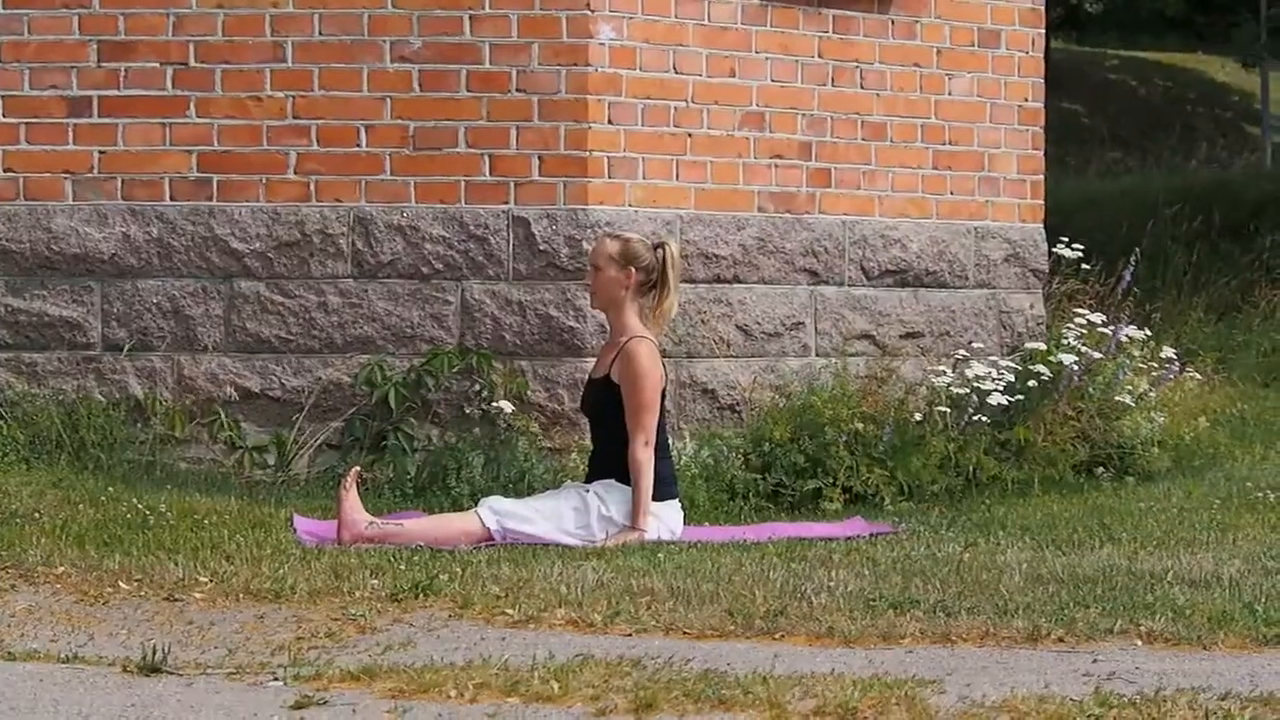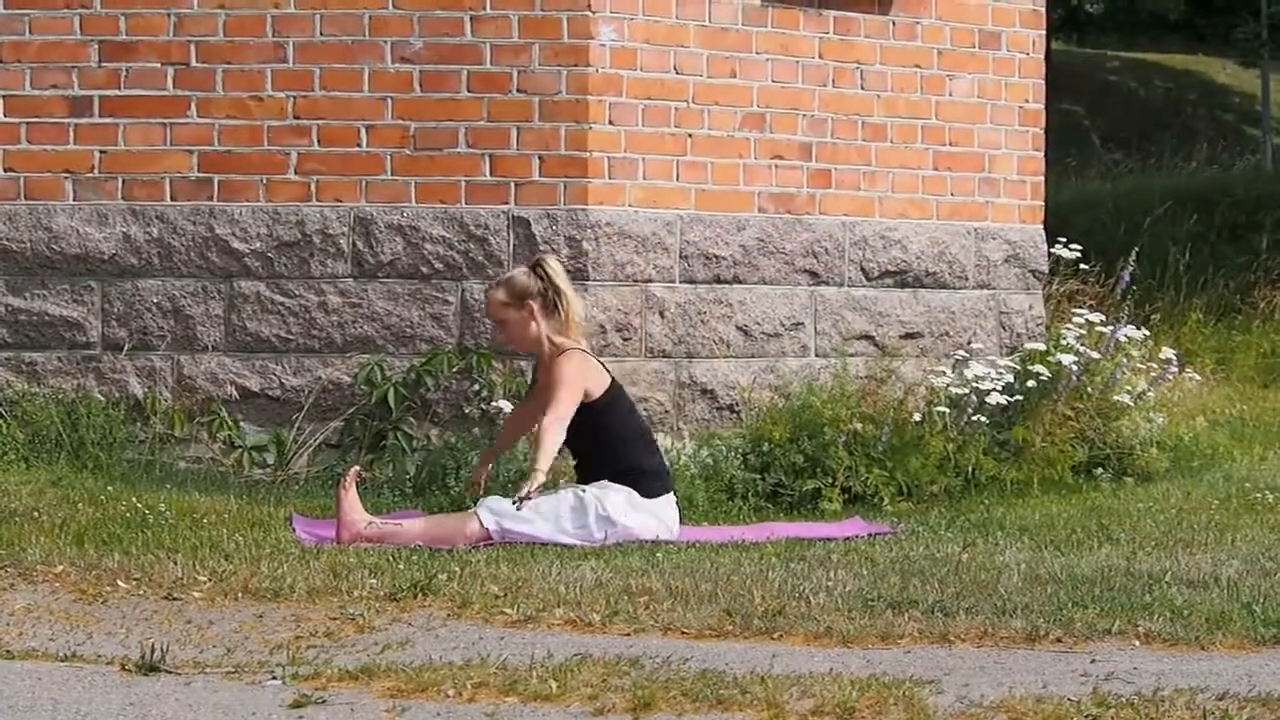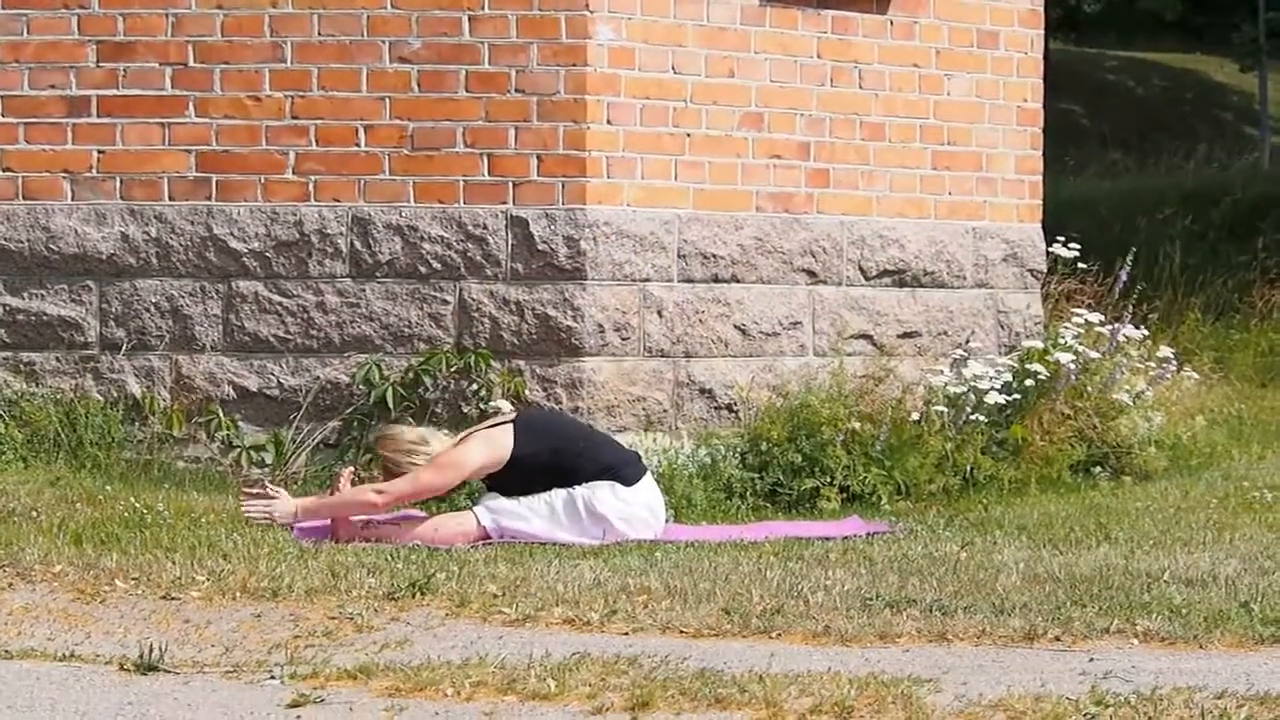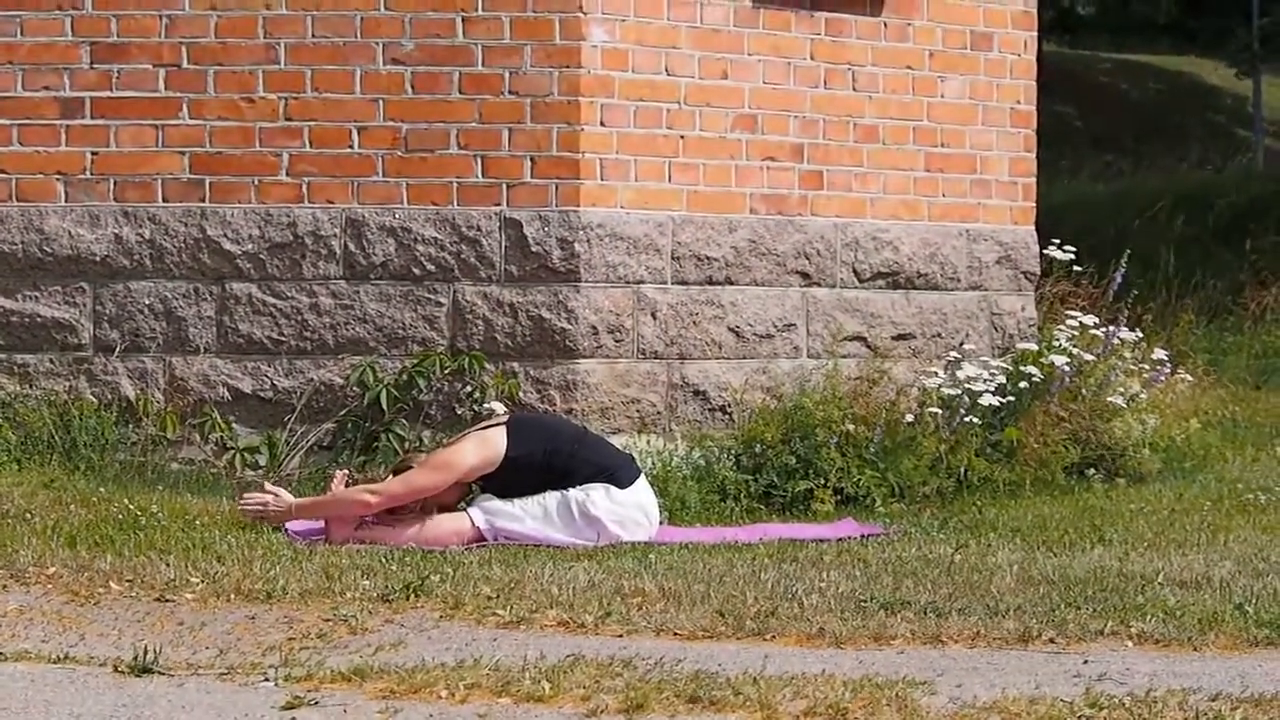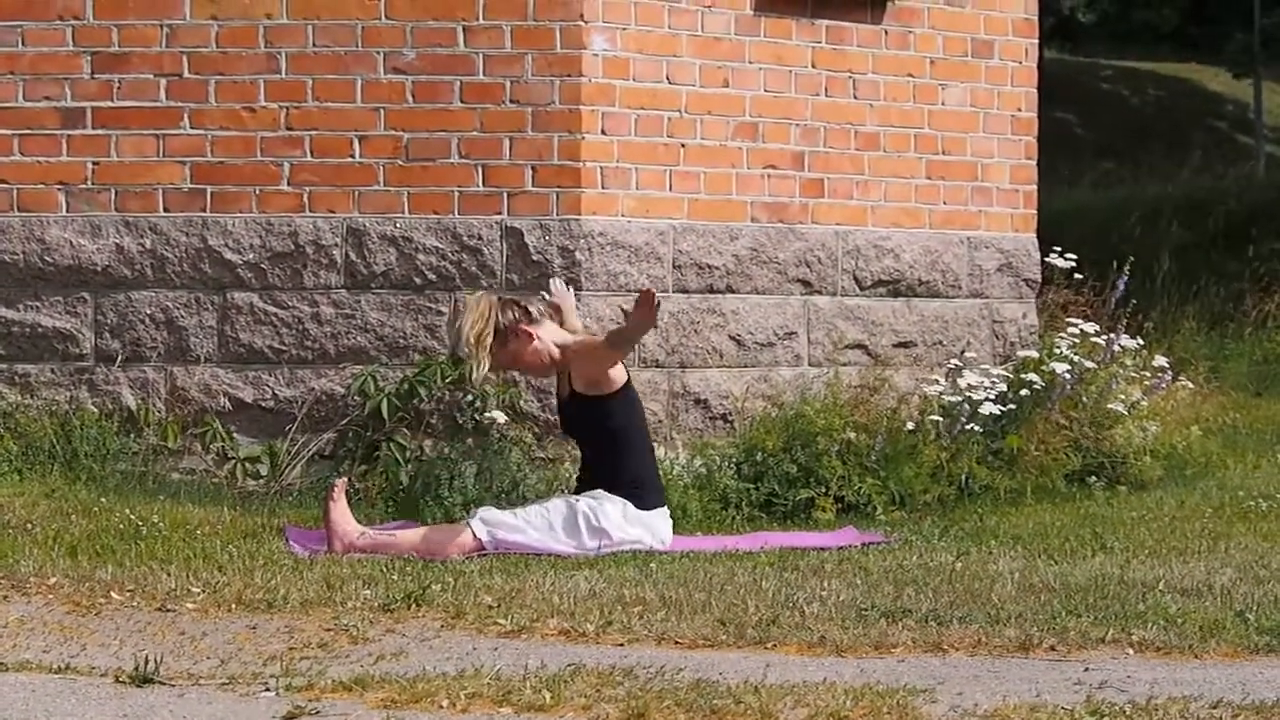
dt=1s
person 1, frame 1
left shoulder: (638, 351)
right shoulder: (615, 348)
left elbow: (642, 443)
left wrist: (639, 525)
left hip: (637, 505)
right hip: (608, 495)
left knee: (498, 519)
right knee: (502, 511)
left ankle: (369, 532)
right ankle: (375, 528)
person 1, frame 2
left shoulder: (570, 364)
right shoulder: (549, 364)
left elbow: (555, 421)
right elbow: (524, 417)
left wrist: (539, 471)
right wrist: (486, 460)
left hip: (637, 507)
right hip: (617, 501)
left knee: (493, 520)
right knee: (496, 515)
left ankle: (366, 531)
right ankle: (371, 528)
person 1, frame 3
left shoulder: (474, 453)
right shoulder: (477, 440)
left elbow: (381, 497)
right elbow: (384, 488)
left wrist: (297, 511)
right wrist: (299, 501)
left hip: (619, 504)
right hip: (621, 499)
left knee: (476, 526)
person 1, frame 4
left shoulder: (463, 458)
right shoulder: (475, 445)
left elbow: (373, 497)
right elbow: (381, 493)
left wrist: (292, 508)
left hip: (614, 506)
right hip: (615, 500)
left knee: (473, 526)
person 1, frame 5
left shoulder: (588, 364)
right shoulder: (571, 364)
left elbow: (612, 346)
right elbow: (572, 332)
left wrist: (636, 327)
right wrist: (565, 311)
left hip: (627, 519)
right hip: (612, 510)
left knee: (486, 532)
left ankle: (357, 540)
